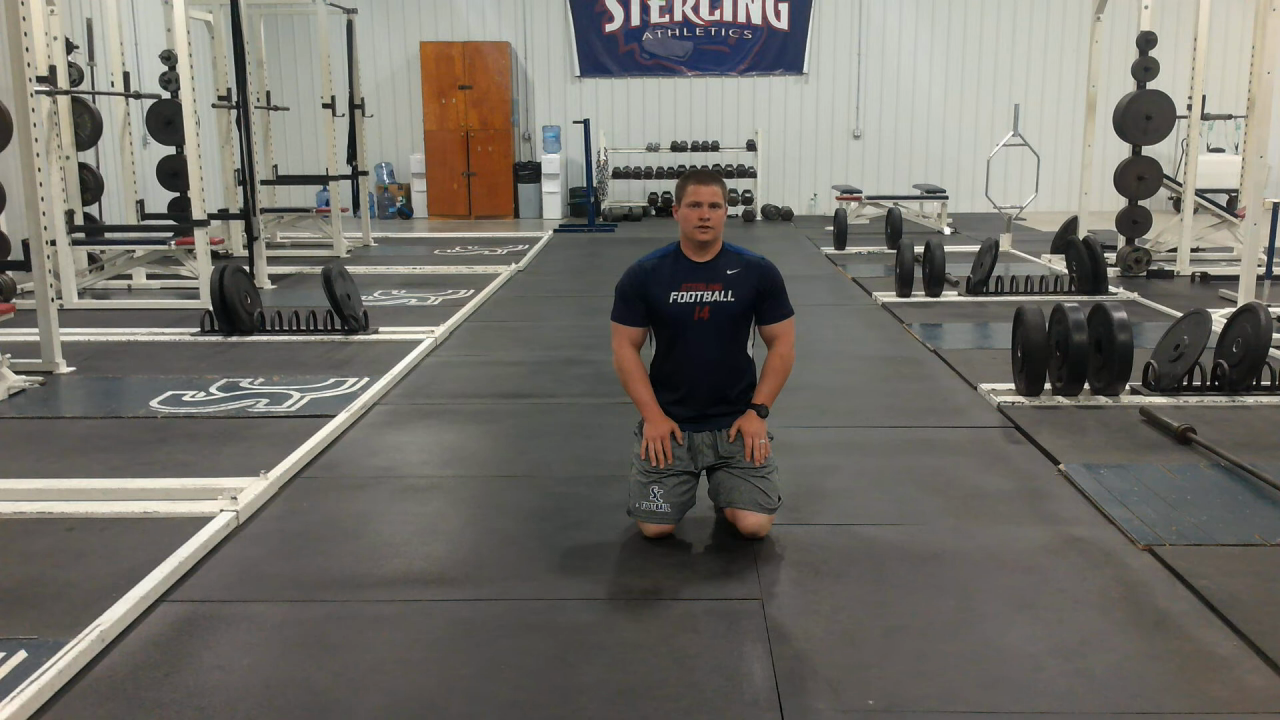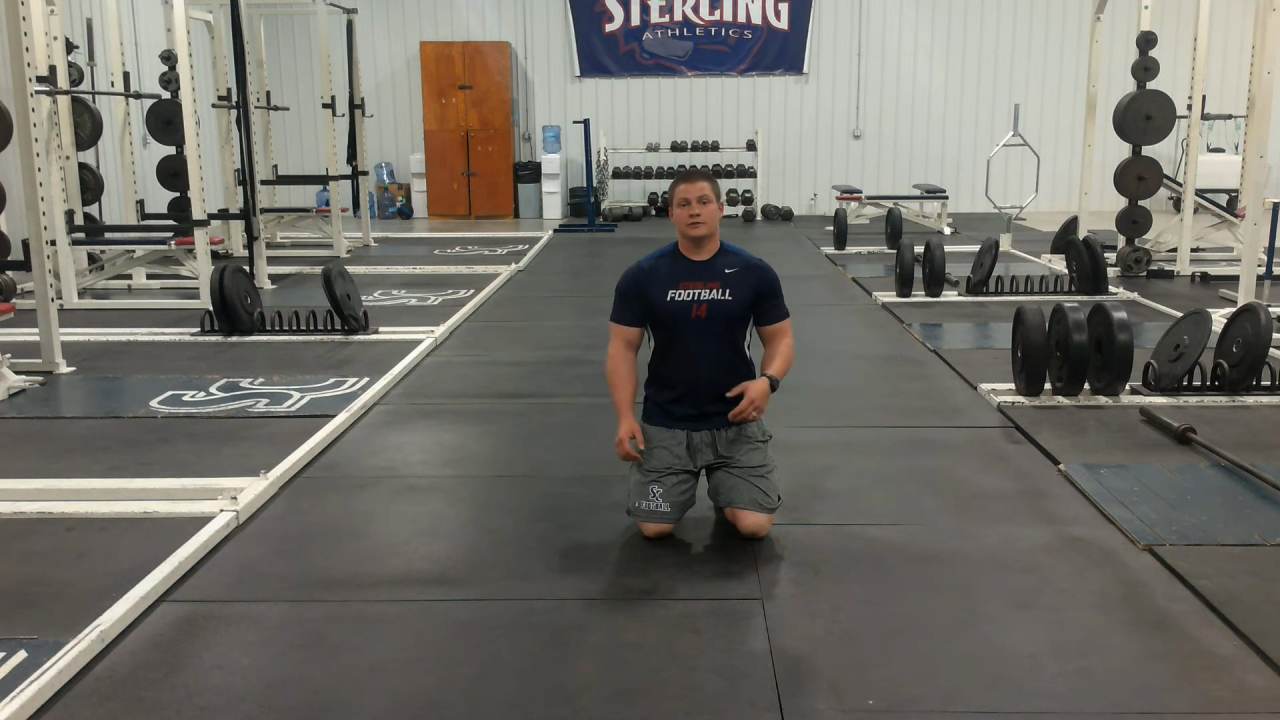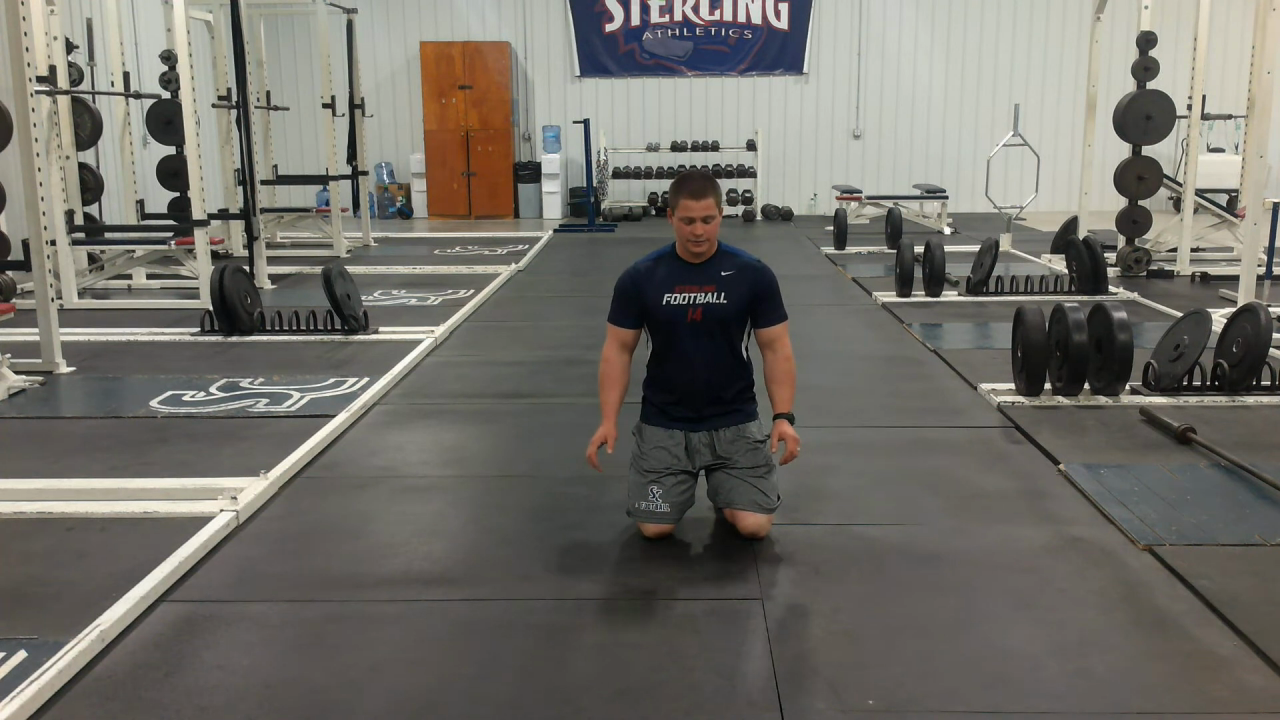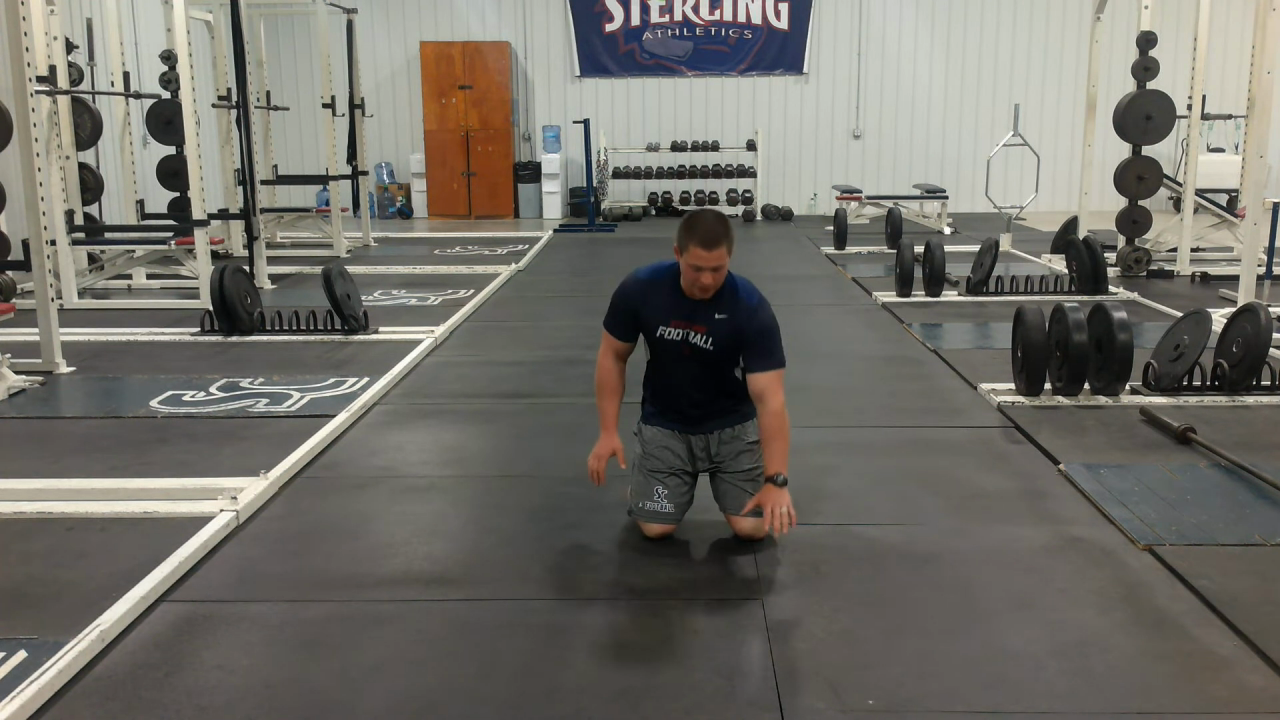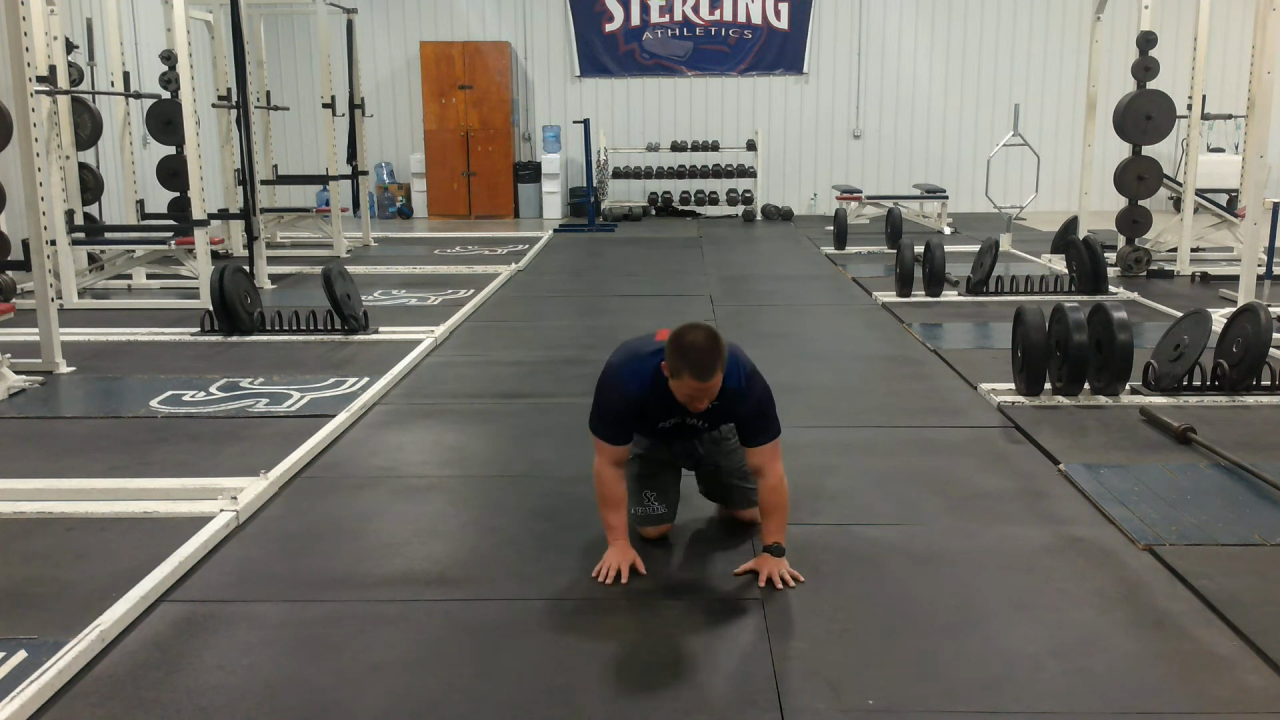
dt=1s
person 1, frame 1
left shoulder: (758, 272)
right shoulder: (643, 275)
left elbow: (781, 346)
right elbow: (625, 348)
left wrist: (757, 412)
right wrist: (652, 415)
left hip: (736, 420)
right hip: (668, 420)
left knee: (754, 524)
right knee: (655, 526)
left ankle: (721, 484)
right ankle: (690, 479)
person 1, frame 2
left shoulder: (755, 273)
right shoulder: (642, 276)
left elbow: (780, 339)
right elbow: (622, 348)
left wrist: (768, 381)
right wrist: (626, 416)
left hip: (735, 421)
right hip: (665, 422)
left knee: (754, 525)
right knee: (655, 527)
left ankle: (720, 484)
right ankle: (689, 480)
person 1, frame 3
left shoulder: (753, 275)
right shoulder: (640, 278)
left elbow: (776, 349)
right elbow: (618, 349)
left wrist: (783, 416)
right wrist: (608, 420)
left hip: (735, 421)
right hip: (664, 423)
left knee: (754, 526)
right knee: (655, 528)
left ankle: (721, 485)
right ankle: (689, 479)
person 1, frame 4
left shoulder: (752, 309)
right shoulder: (639, 289)
left elbow: (770, 399)
right elbow: (612, 356)
left wrist: (776, 481)
right wrist: (608, 430)
left hip: (734, 427)
right hip: (664, 426)
left knee: (752, 526)
right knee: (655, 527)
left ankle: (716, 474)
right ankle: (639, 478)
person 1, frame 5
left shoulder: (744, 381)
right shoulder: (624, 379)
left elbow: (769, 470)
right elbow: (609, 465)
left wrist: (774, 550)
right wrist: (618, 543)
left hip: (715, 431)
right hip: (649, 436)
right knee: (652, 527)
